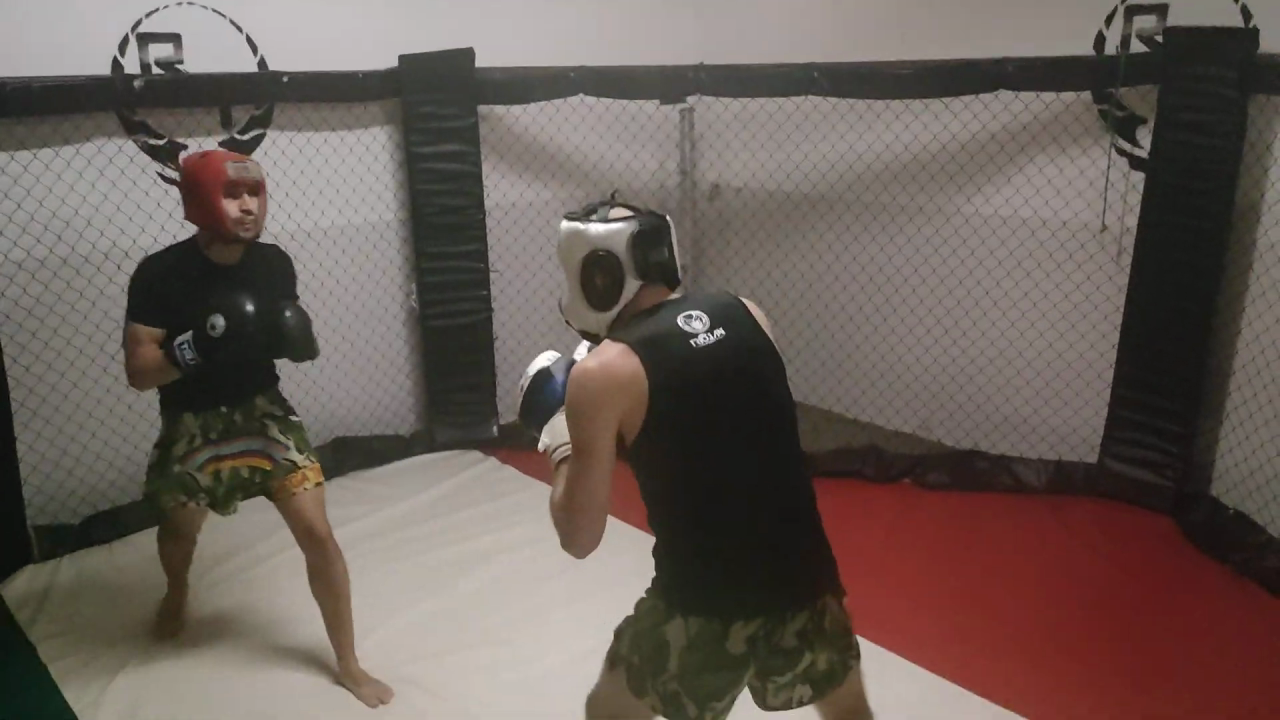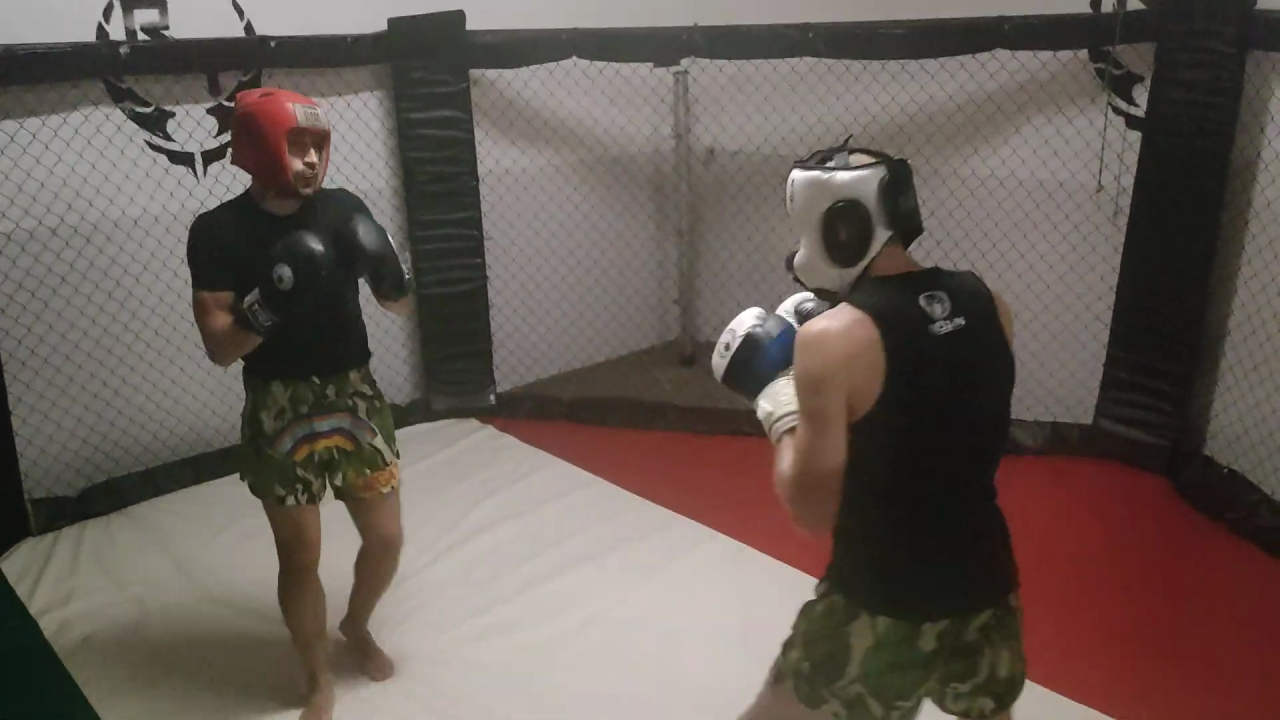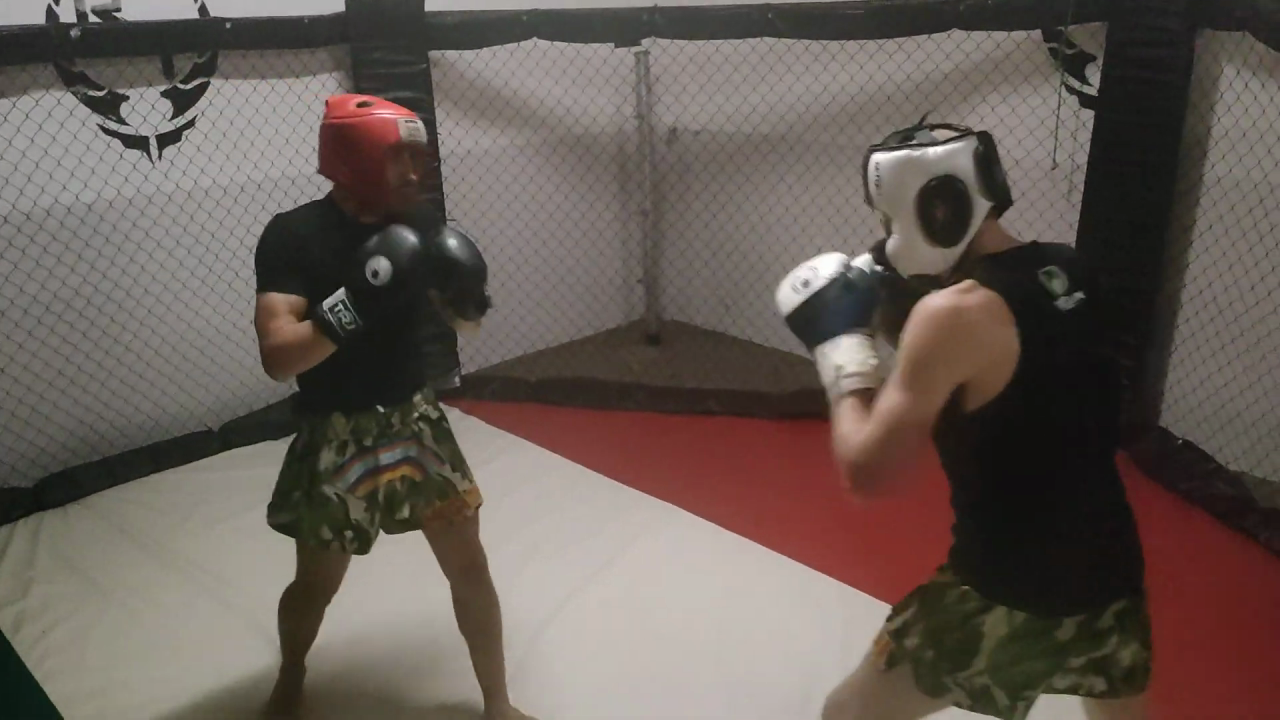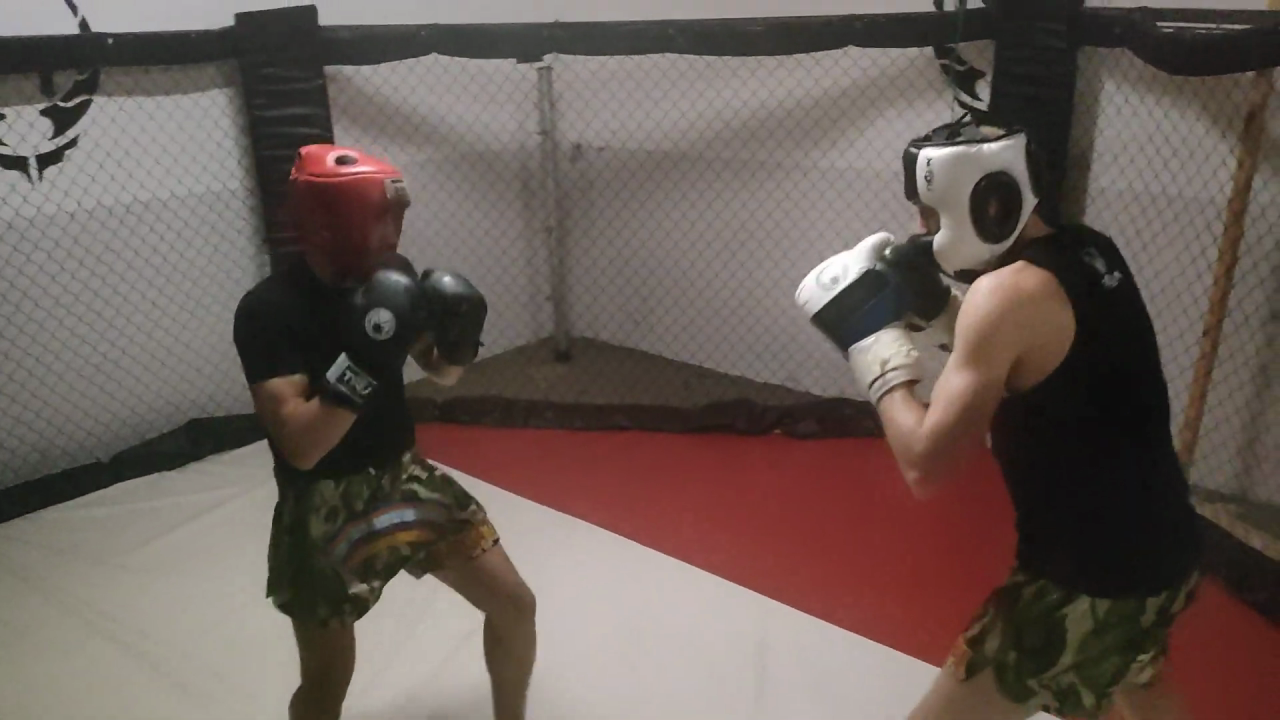
dt=0.5s
person 1, frame 1
left shoulder: (273, 264)
right shoulder: (160, 273)
left elbow: (288, 332)
right elbow: (140, 374)
left wrist: (299, 336)
right wrist: (200, 341)
left hip: (265, 414)
right hip: (195, 426)
left knee: (318, 536)
right knee: (177, 531)
left ankle: (349, 663)
right ankle: (176, 597)
person 1, frame 2
left shoulder: (343, 209)
right shoulder: (218, 232)
left elbow: (403, 303)
right elbow: (219, 348)
left wrist: (389, 269)
right wrist: (271, 299)
left hip: (354, 393)
right hip: (280, 406)
left knee: (386, 537)
right knee: (301, 557)
left ankle: (357, 626)
person 1, frame 3
left shoulder: (414, 225)
right shoulder: (293, 236)
left elbow: (458, 316)
right elbow: (278, 358)
left wrist: (467, 298)
right wrist: (357, 303)
left hip: (416, 419)
right hip: (336, 436)
left knee: (469, 567)
right knee: (317, 584)
person 1, frame 4
left shoulder: (394, 276)
right shoulder: (267, 311)
left elbow: (443, 370)
right elbow: (302, 447)
left wrist: (457, 343)
right wrist: (363, 357)
left hip: (404, 477)
right hip: (326, 508)
left knee: (514, 603)
person 2, frame 1
left shoulder: (603, 373)
right shoulder: (745, 314)
left elbow: (580, 538)
left wrist: (562, 436)
left hip: (702, 606)
right hip: (804, 582)
person 2, frame 2
left shoulder: (831, 339)
right shoulder: (986, 303)
left elbow: (811, 505)
left wrist: (776, 394)
left hip: (877, 604)
right hip: (982, 584)
person 2, frame 3
left shoulder: (953, 314)
right shoulder: (1073, 273)
left elbow: (869, 473)
left wrist: (841, 345)
left hip: (1008, 596)
right hip: (1111, 577)
person 2, frame 4
left shoulder: (1009, 291)
right shoulder: (1094, 254)
left elbow: (928, 465)
left wrist: (876, 343)
right wrist: (936, 310)
left hip: (1082, 582)
right hip: (1165, 551)
